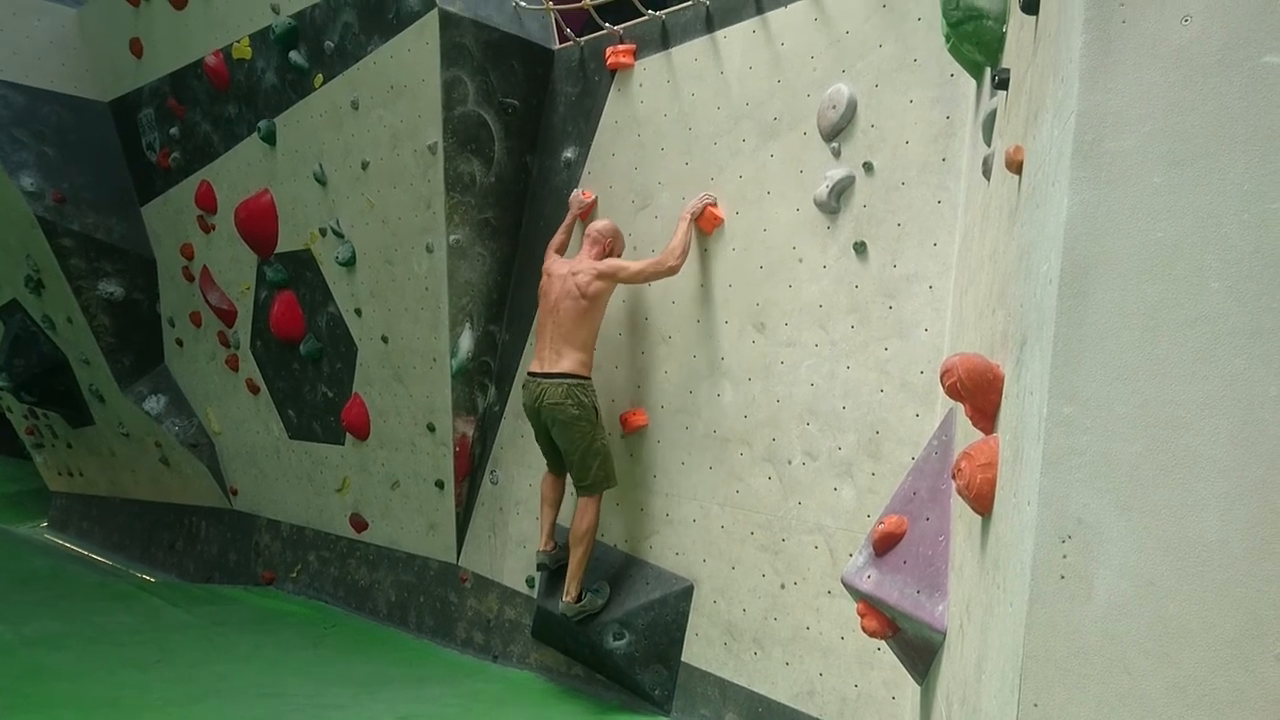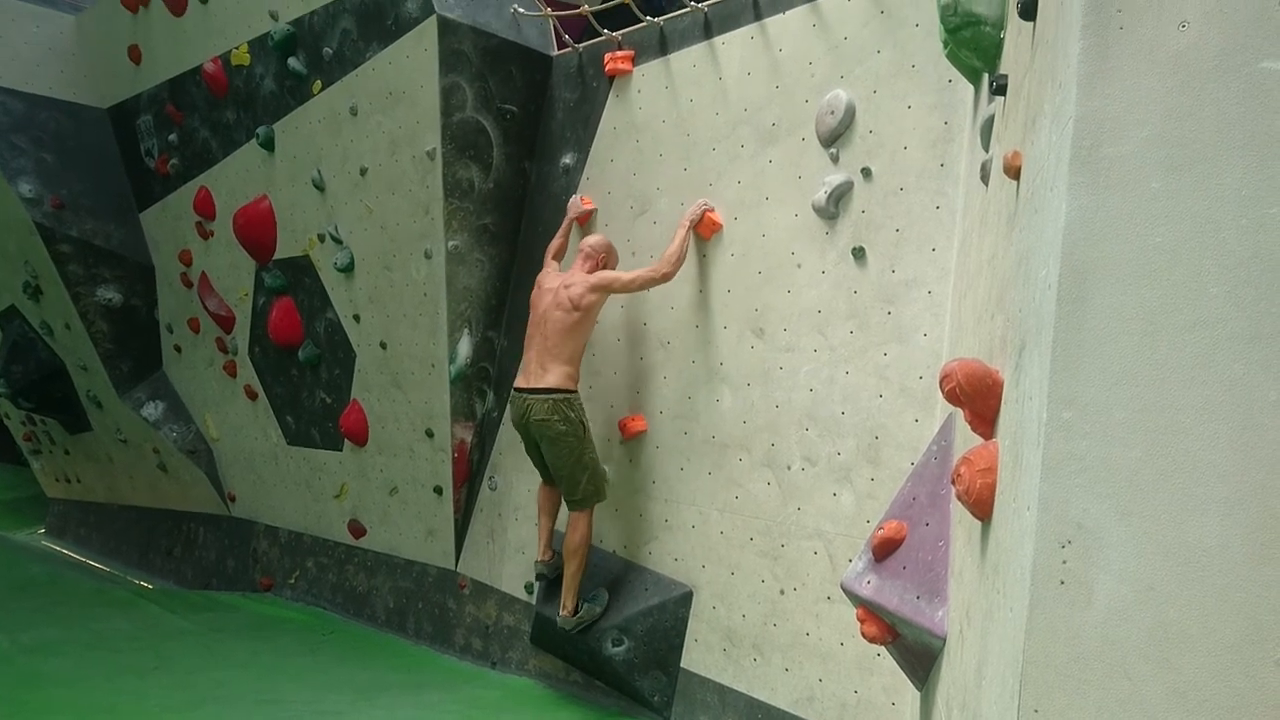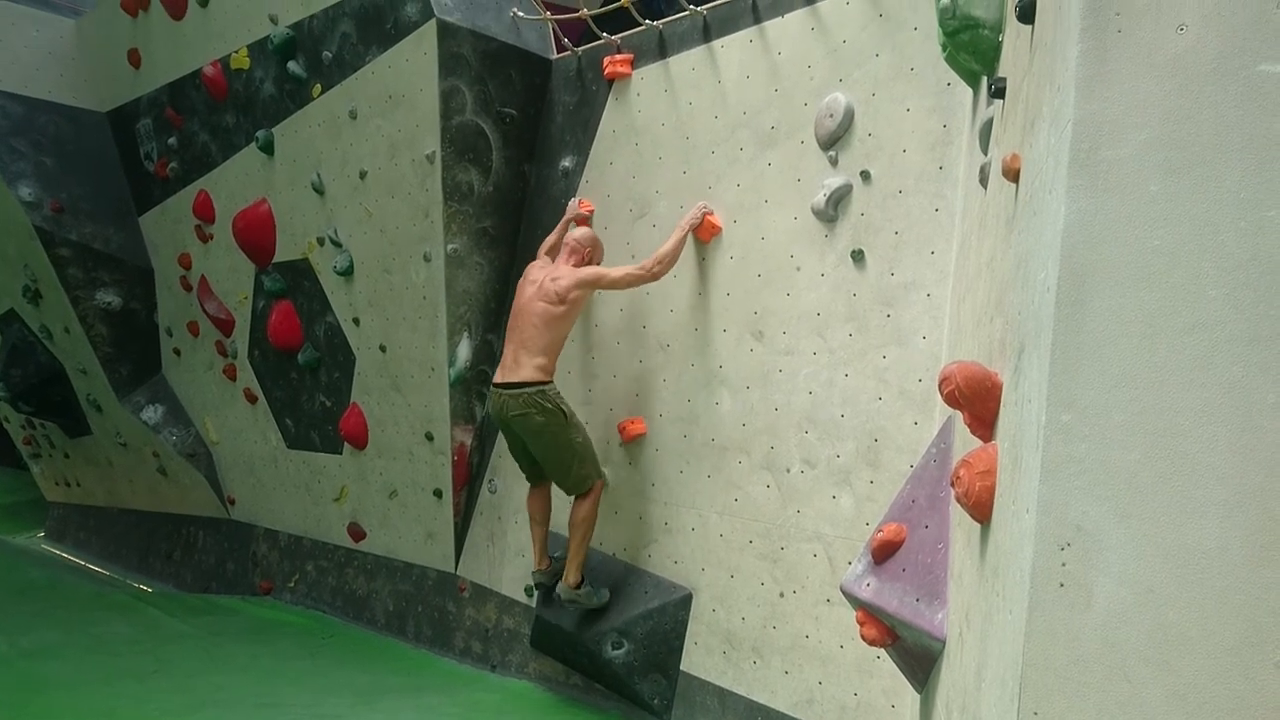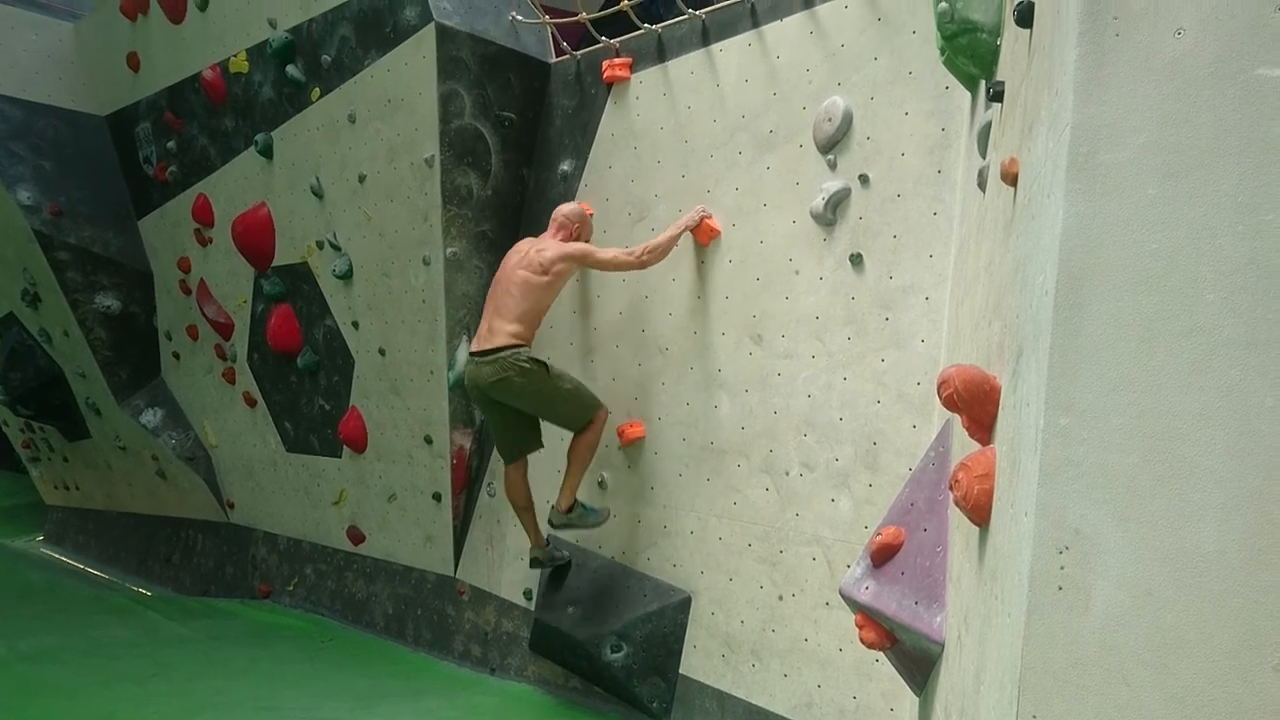
dt=0.1s
person 1, frame 1
left shoulder: (552, 267)
right shoulder: (602, 271)
right elbow: (668, 264)
left wrist: (572, 215)
right wrist: (688, 216)
left hip: (532, 387)
right hip: (568, 390)
left knee: (556, 468)
right knee: (591, 490)
left ankle: (547, 547)
right ankle: (573, 596)
person 1, frame 2
left shoulder: (546, 280)
right shoulder: (595, 283)
left elbow: (551, 254)
right elbow: (663, 271)
left wrist: (569, 221)
right wrist: (686, 223)
left hip: (520, 400)
right hip: (556, 404)
left knee: (551, 479)
right knee: (582, 503)
left ankle: (545, 557)
right ankle: (570, 607)
person 1, frame 3
left shoulder: (533, 271)
right shoulder: (580, 278)
left elbow: (546, 249)
right elbow: (647, 270)
left wrist: (566, 222)
right wrist: (686, 225)
left hip: (500, 397)
right hip: (533, 397)
left knee: (540, 479)
right knee: (590, 486)
left ankle: (542, 566)
right ankle: (571, 583)
person 1, frame 4
left shoulder: (521, 248)
right shoulder: (568, 252)
right elbow: (641, 257)
left wrist: (569, 212)
right wrist: (684, 224)
left hip: (476, 368)
right hip: (511, 361)
left knee: (515, 458)
right knee: (595, 415)
left ankle: (539, 547)
right ankle: (565, 504)
